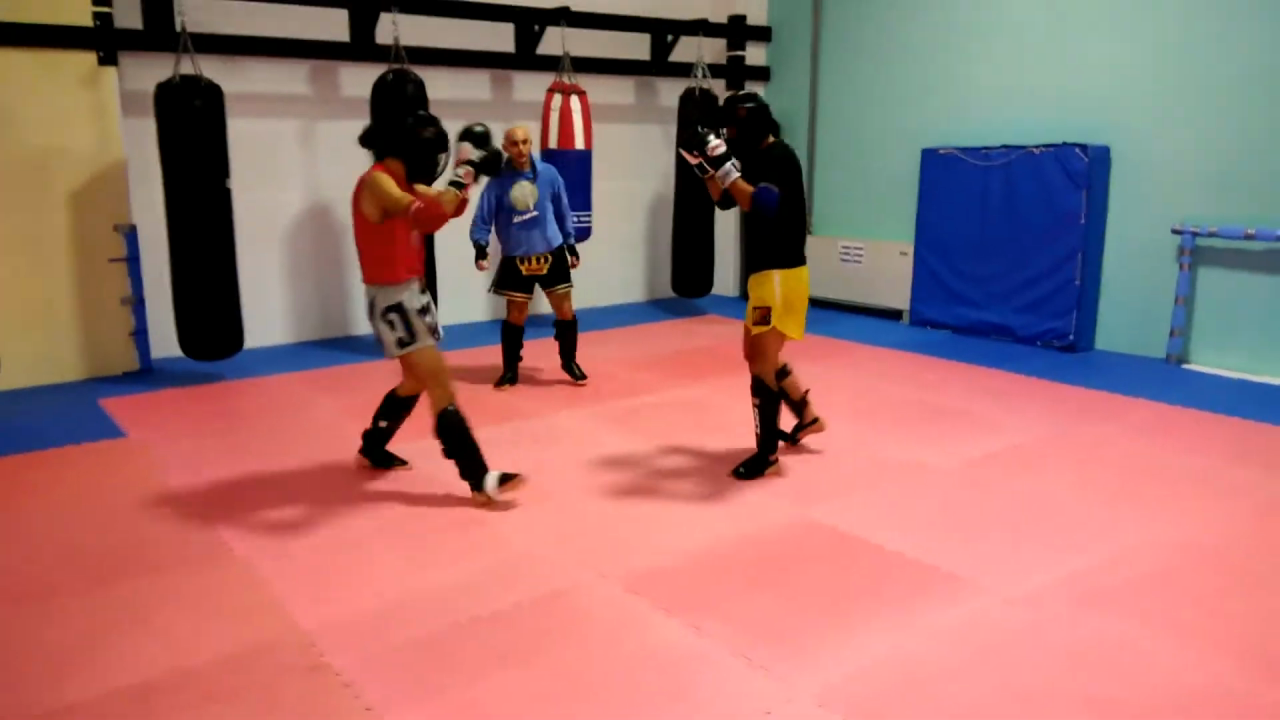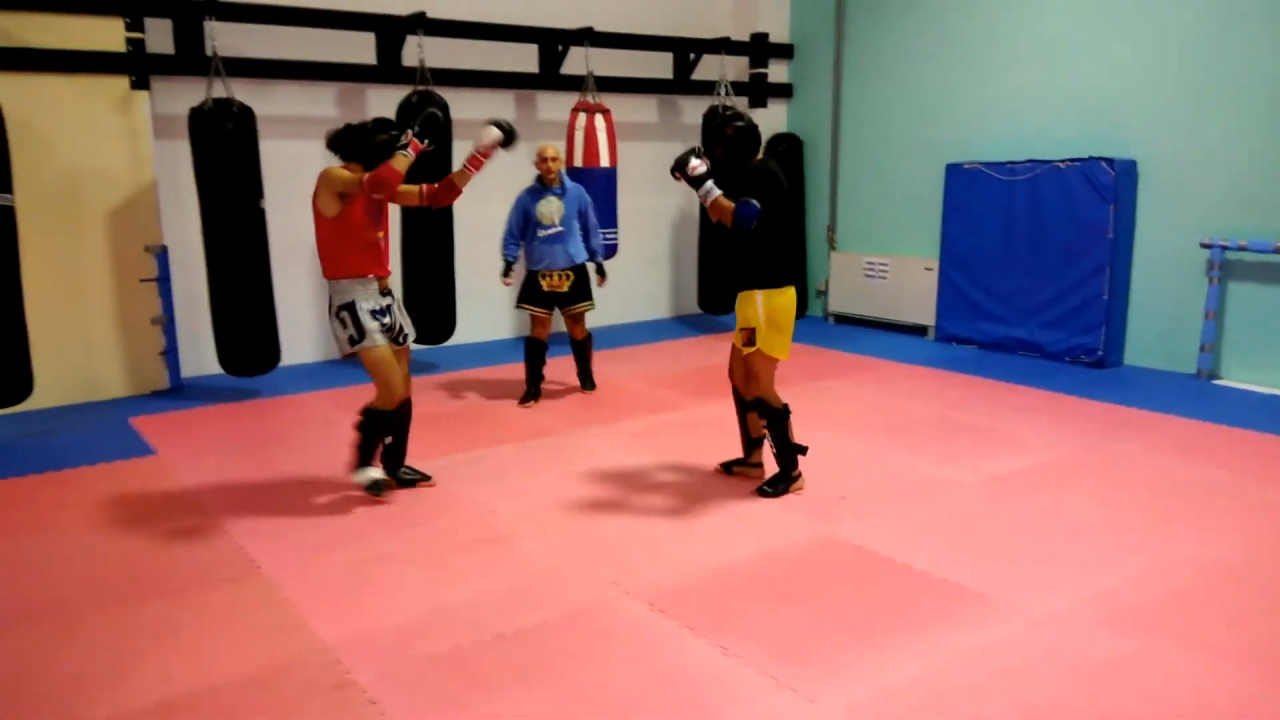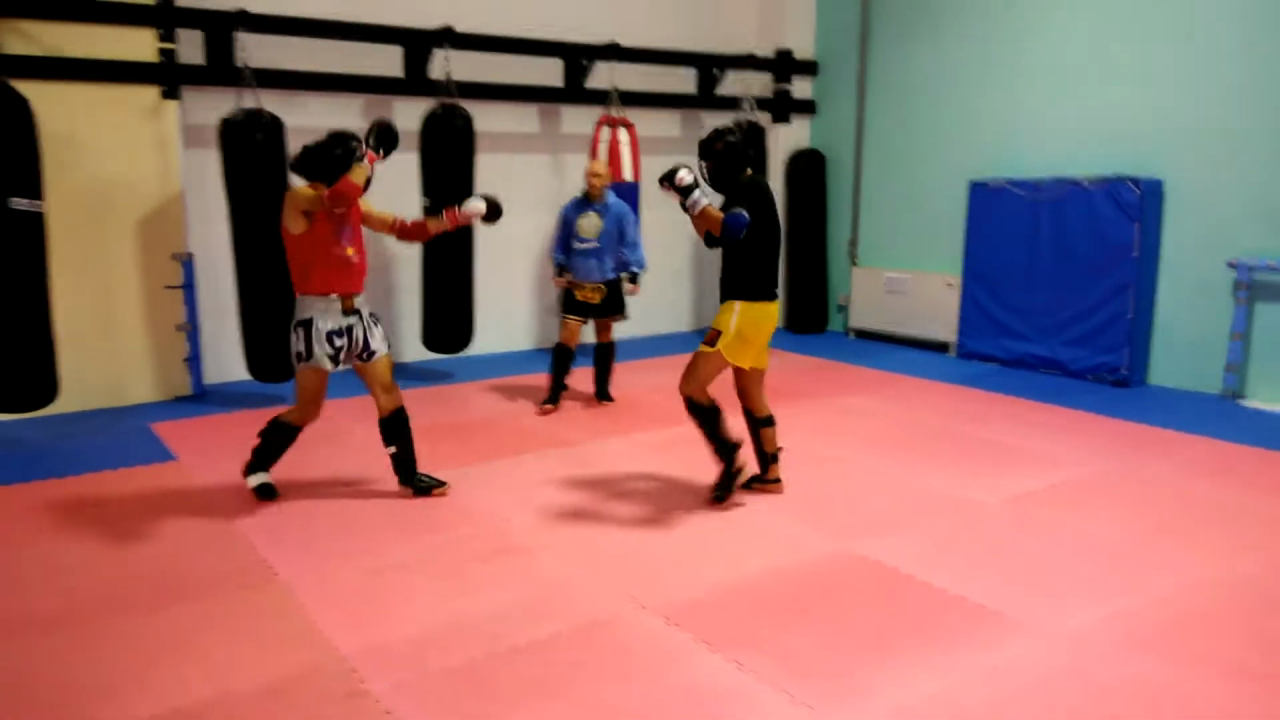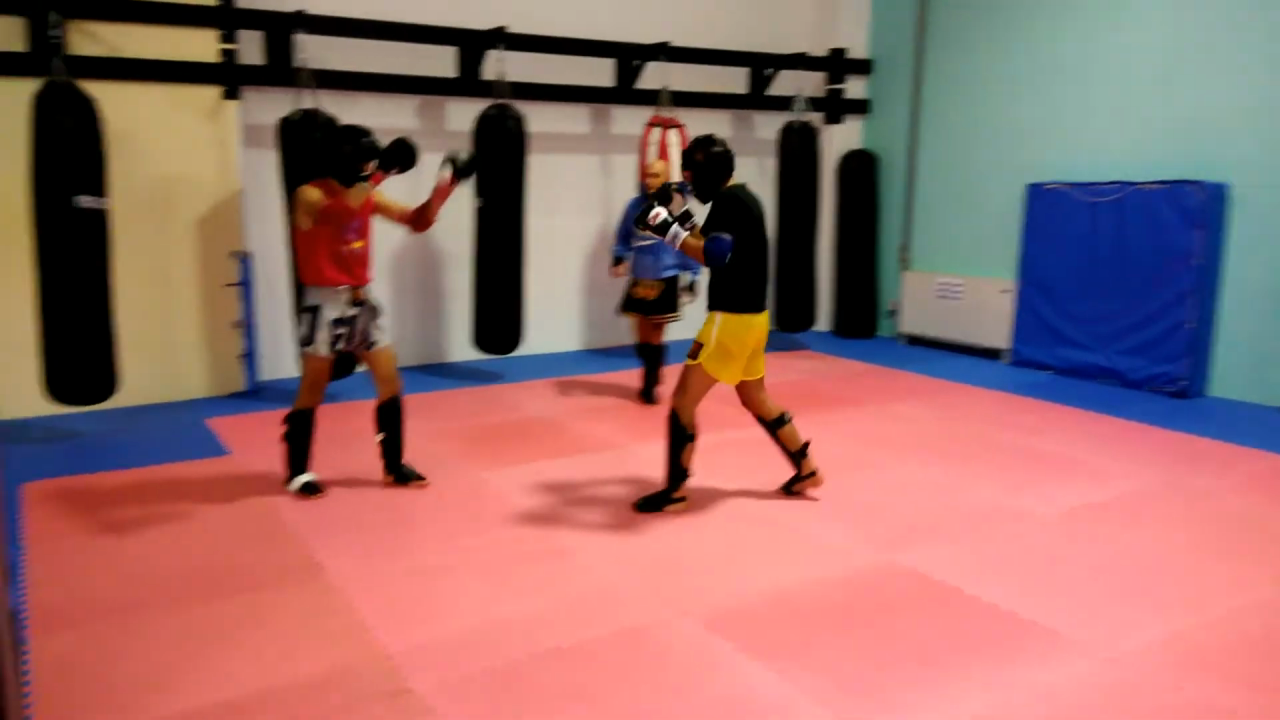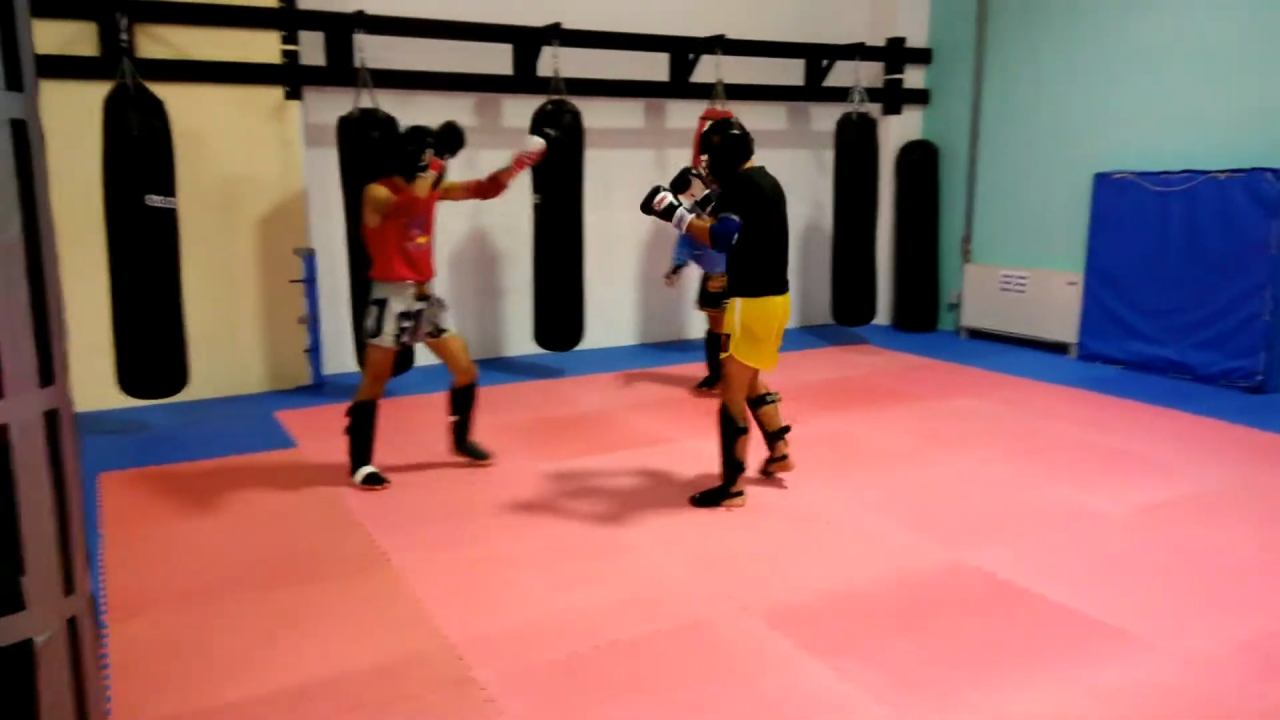
dt=0.3s
person 1, frame 1
left shoulder: (778, 157)
right shoulder: (758, 157)
left elbow: (761, 207)
right elbow: (724, 199)
left wrist: (724, 164)
right wrist: (705, 165)
left hip: (780, 275)
right hip: (766, 273)
left knee: (762, 364)
right knee: (757, 355)
left ankle: (766, 452)
right ankle: (807, 417)
person 1, frame 2
left shoulder: (760, 173)
right shoulder: (753, 174)
left elbow: (742, 220)
right elbow: (729, 220)
left wrist: (705, 185)
right wrist: (703, 185)
left hip: (766, 295)
right hip: (757, 292)
left knee: (759, 386)
right knee: (739, 376)
left ankle: (790, 468)
right ankle: (752, 459)
person 1, frame 3
left shoulder: (749, 188)
right shoulder: (746, 190)
left elbow: (730, 230)
right elbow: (713, 237)
left wrist: (691, 195)
right wrist: (690, 198)
left hip: (746, 307)
right hip: (758, 305)
left knee: (692, 383)
right knee: (750, 393)
left ankle: (729, 458)
right ankle: (769, 472)
person 1, frame 4
left shoulder: (729, 202)
right shoulder: (741, 199)
left elbow: (715, 256)
left wrist: (669, 230)
right wrist: (681, 218)
left hip: (732, 320)
right hip: (752, 316)
left knee: (683, 401)
right knee: (756, 398)
left ankle: (674, 491)
right ankle: (806, 469)
person 1, frame 5
left shoulder: (741, 183)
right shoulder: (767, 181)
left elbow: (722, 237)
left wrist: (674, 212)
left hip: (752, 302)
right hip: (776, 297)
left knee: (732, 393)
right knee: (747, 383)
left ankle: (732, 486)
right ankle: (778, 449)
person 2, frame 1
left shoulder: (404, 185)
right shoulder: (376, 183)
left elbow: (449, 205)
right elbow: (431, 214)
left wrist: (467, 166)
right wrist: (465, 171)
left hip: (413, 294)
right hip: (393, 300)
left knee: (417, 381)
right knee: (441, 387)
left ankle: (373, 444)
right ankle: (480, 478)
person 2, frame 2
left shoulder: (378, 187)
right shoulder: (333, 180)
left elbow: (438, 195)
right elbow: (383, 181)
left wrist: (480, 154)
right wrist: (414, 141)
left hip: (384, 294)
right hip: (353, 299)
left knee: (400, 387)
right knee: (391, 389)
left ankle: (393, 464)
right ankle: (365, 464)
person 2, frame 3
left shoulder: (354, 204)
right shoulder: (298, 197)
left elbow: (408, 230)
right elbow: (339, 197)
left wrist: (460, 214)
right wrist: (371, 153)
left hip: (356, 310)
right hip: (317, 315)
left knee: (388, 394)
right knee: (308, 409)
left ankle: (410, 475)
right ankle: (257, 469)
person 2, frame 4
left shoulder: (367, 196)
right shoulder: (309, 195)
left elbow: (418, 220)
right elbow: (337, 213)
left wrist: (443, 187)
right wrist: (378, 173)
left hip: (362, 302)
right hip: (325, 303)
left knee: (390, 383)
right knee: (312, 392)
left ankle: (394, 464)
right ankle: (297, 471)
person 2, frame 5
left shoulder: (431, 189)
right shoulder: (376, 193)
left elbow: (485, 188)
right elbow: (408, 206)
left wrist: (521, 160)
right wrist: (434, 162)
left hip: (427, 296)
right hip: (392, 298)
left knee: (465, 370)
right knee: (374, 384)
left ankle: (461, 439)
right ankle: (361, 463)
person 3, frame 1
left shoulder: (549, 174)
right shoulder: (498, 182)
left elbow: (562, 211)
right elbow: (483, 219)
left wrist: (570, 244)
right wrist: (480, 247)
left hip: (552, 254)
right hip: (516, 259)
left knee: (565, 312)
right knee: (516, 316)
left ankle: (570, 362)
right ankle: (510, 370)
person 3, frame 2
left shoulder: (577, 193)
right shoulder: (527, 198)
left elbow: (591, 229)
right elbow: (513, 234)
left wrist: (598, 261)
right wrist: (509, 263)
left hip: (574, 271)
right hip: (539, 274)
left knee: (577, 329)
right knee: (539, 331)
left ankle: (585, 373)
right ankle: (533, 387)
person 3, frame 3
left shoulder: (620, 210)
right shoulder: (572, 208)
left elbow: (631, 244)
right elbow: (561, 244)
left wrist: (633, 274)
right wrist: (559, 269)
left hip: (607, 284)
right hip: (576, 284)
left knee: (604, 337)
right knee: (567, 339)
left ankle: (602, 388)
right ankle: (554, 393)
person 3, frame 4
right shoulder: (635, 206)
right elbow: (623, 240)
left wrist: (691, 278)
right wrist: (618, 260)
left hip: (665, 281)
right hip: (639, 281)
left knee: (654, 337)
right knee: (642, 335)
left ankle: (649, 386)
right ankle: (652, 378)
person 3, frame 5
right shoulder: (697, 204)
right elbow: (687, 239)
right wrist: (676, 267)
right hip: (712, 276)
right knee: (714, 326)
right ankle: (715, 375)
